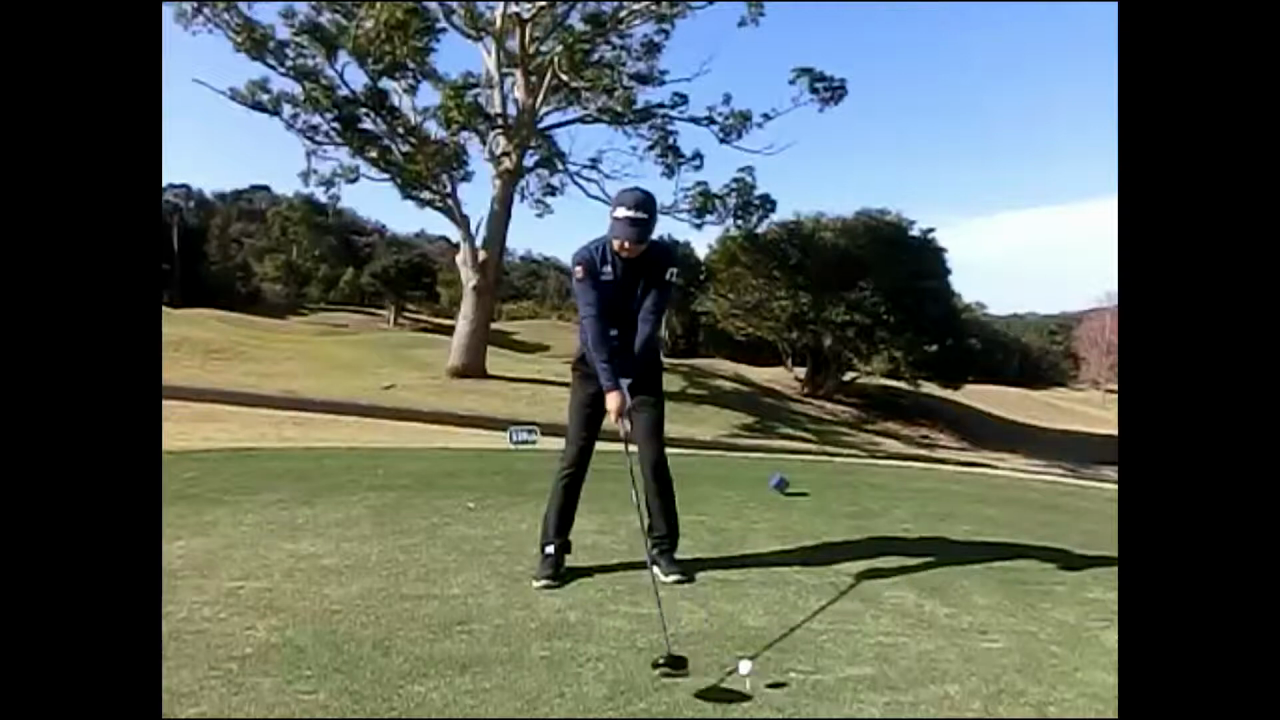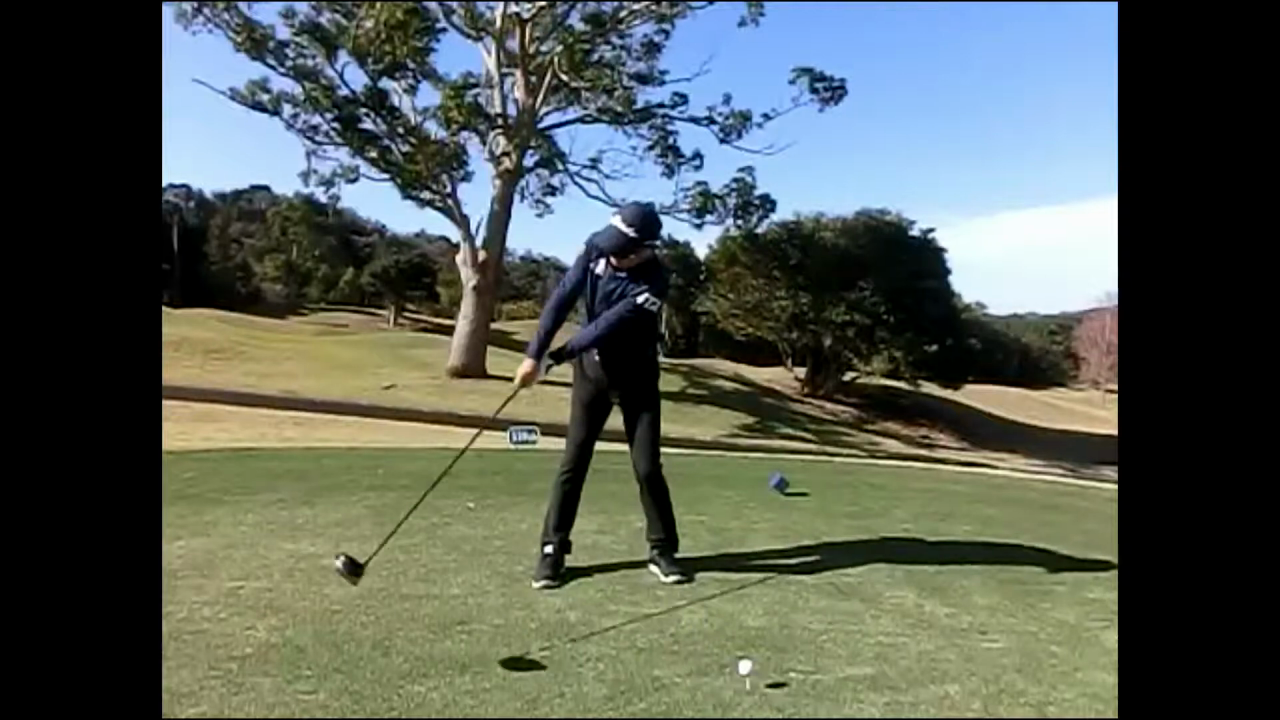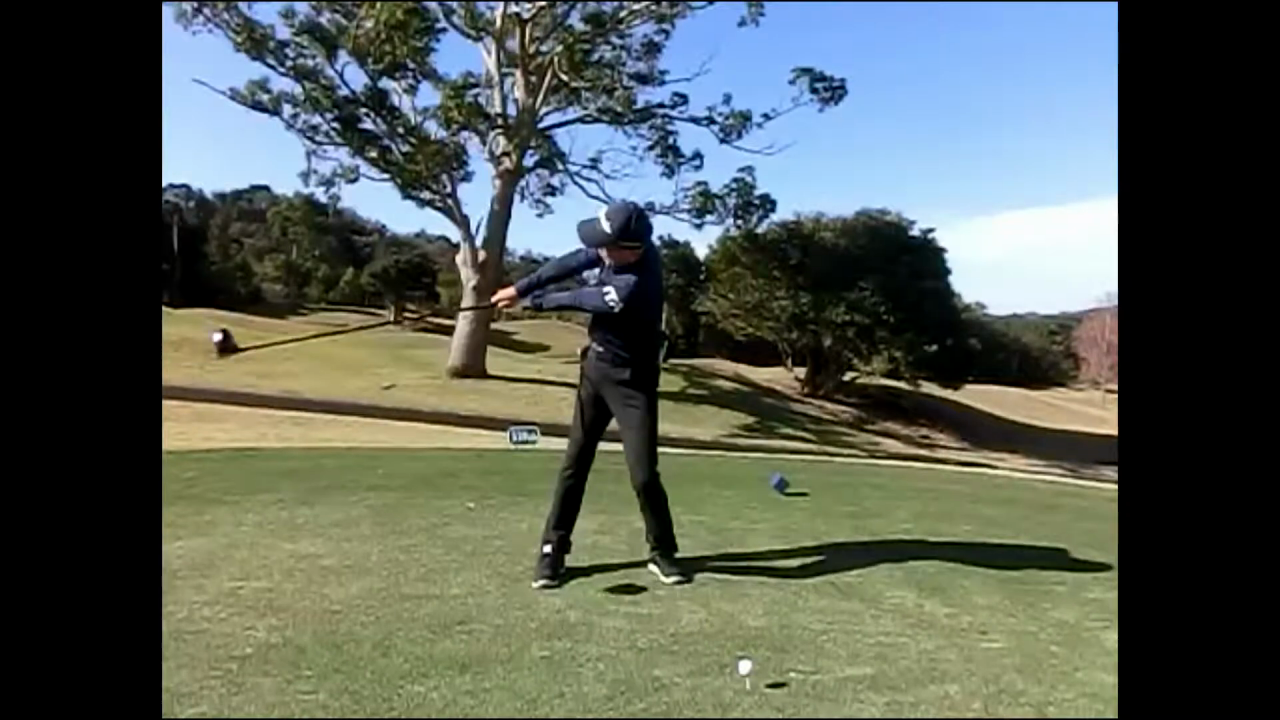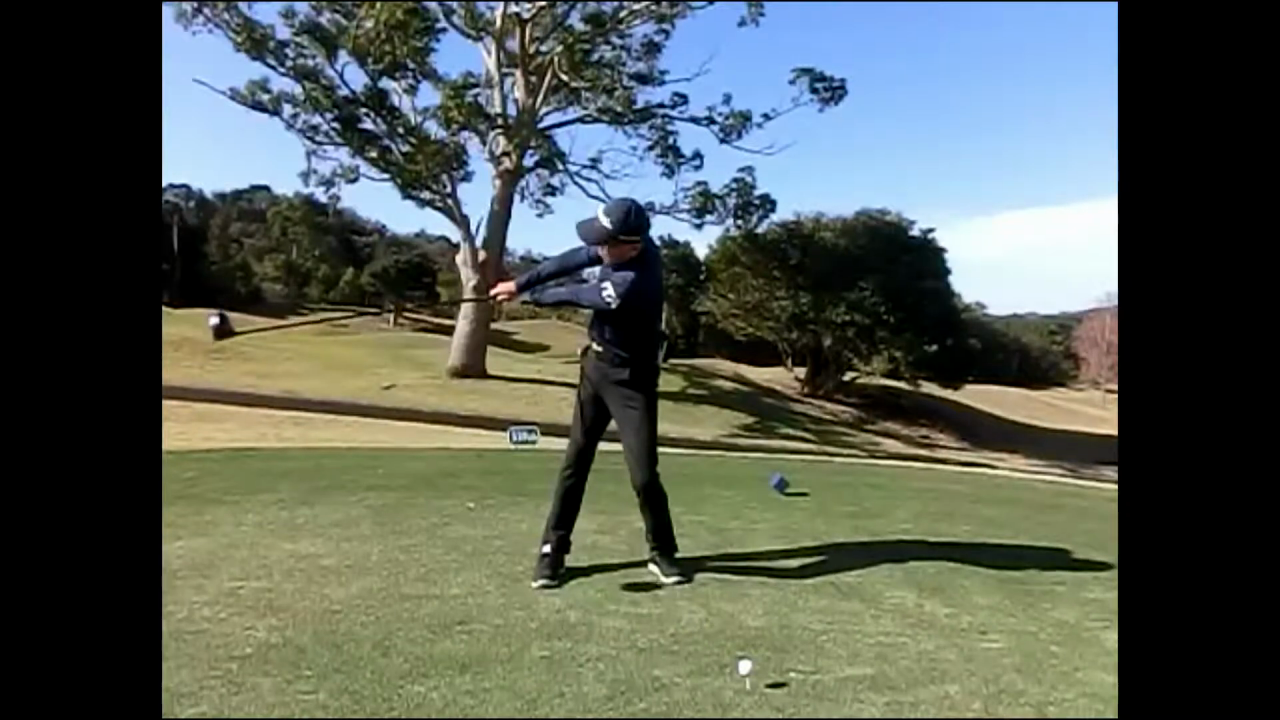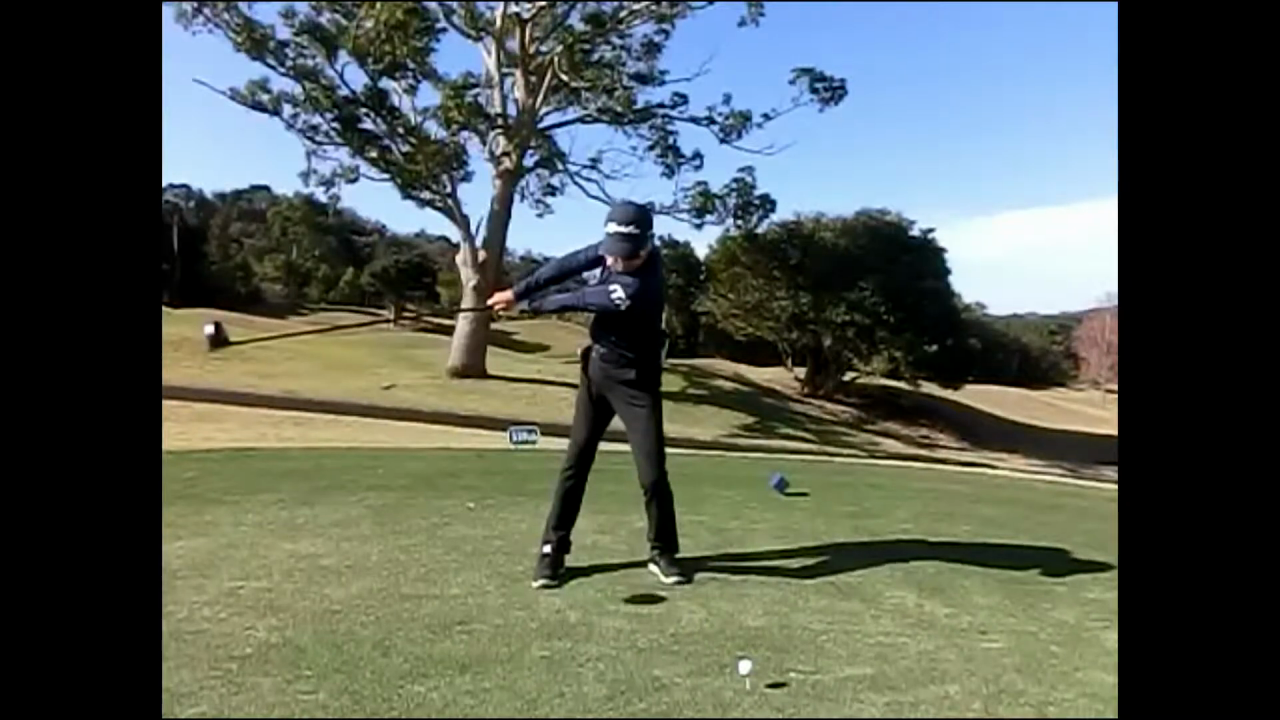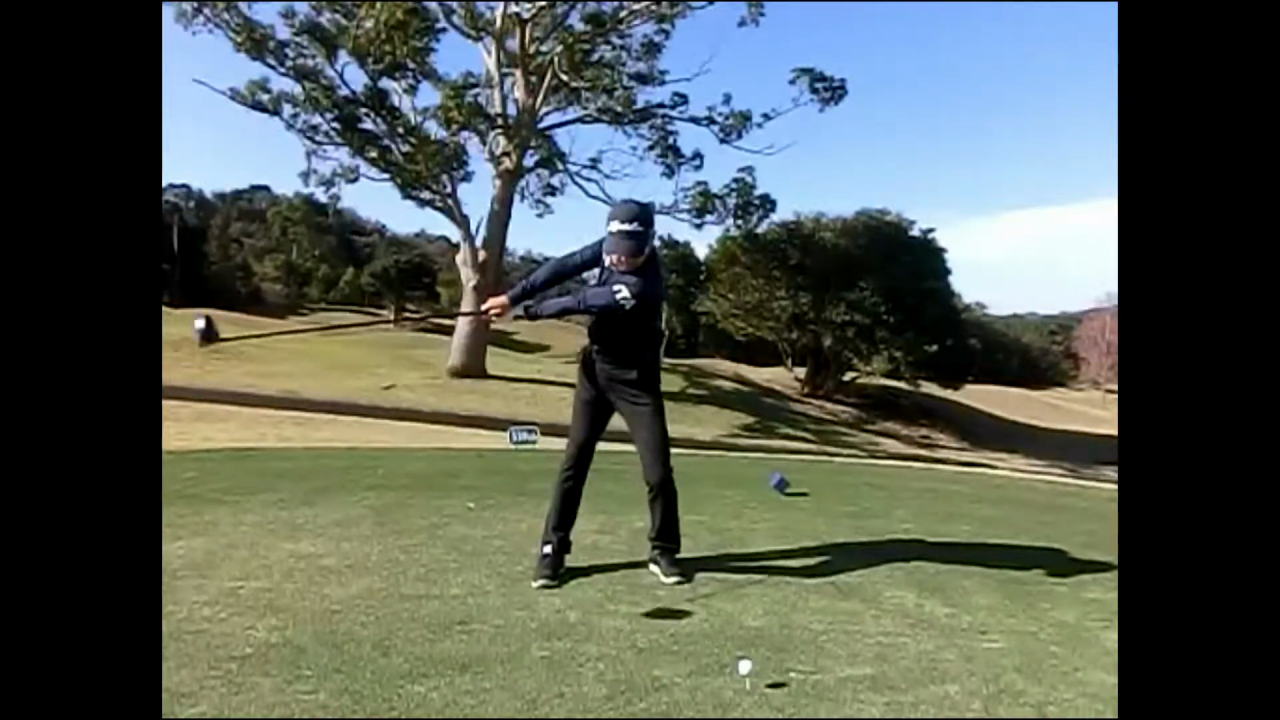
dt=0.5s
person 1, frame 1
left shoulder: (663, 261)
right shoulder: (587, 259)
left elbow: (648, 323)
right elbow: (594, 325)
left wrist: (626, 382)
right wrist: (607, 385)
left hip: (642, 369)
right hip: (593, 367)
left knee: (653, 460)
right knee: (574, 459)
left ankle: (662, 549)
right ankle: (552, 550)
person 1, frame 2
left shoulder: (653, 282)
right shoulder: (596, 248)
left elbow: (606, 326)
right elbow: (561, 299)
left wrist: (554, 357)
right wrist: (534, 353)
left hip: (635, 374)
right hip: (592, 366)
left knee: (647, 467)
right knee: (573, 460)
left ankle: (662, 550)
right ankle: (553, 549)
person 1, frame 3
left shoulder: (635, 287)
right shoulder: (626, 247)
left elbow: (576, 300)
right elbow: (574, 261)
left wrist: (533, 300)
right wrist: (521, 287)
left hip: (632, 378)
right hip: (596, 365)
left knee: (644, 474)
right knee: (575, 461)
left ankle: (662, 552)
right ankle: (553, 549)
person 1, frame 4
left shoulder: (633, 285)
right shoulder: (632, 244)
left elbow: (575, 295)
right elbow: (574, 259)
left wrist: (531, 294)
right wrist: (520, 282)
left hip: (630, 379)
right hip: (596, 365)
left knee: (643, 475)
right knee: (575, 461)
left ankle: (662, 552)
right ankle: (553, 549)
person 1, frame 5
left shoulder: (638, 288)
right shoulder: (617, 246)
left elbow: (577, 300)
right elbow: (569, 264)
left wrist: (531, 304)
right wrist: (517, 291)
left hip: (634, 378)
right hip: (597, 367)
left knee: (653, 474)
right knee: (575, 462)
left ankle: (663, 552)
right ankle: (553, 549)
person 1, frame 6
left shoulder: (642, 287)
right shoulder: (611, 247)
left elbow: (578, 304)
right elbow: (563, 267)
left wrist: (526, 310)
right wrist: (511, 296)
left hip: (635, 379)
right hip: (596, 368)
left knee: (658, 473)
right knee: (574, 462)
left ankle: (663, 552)
right ankle: (553, 549)
